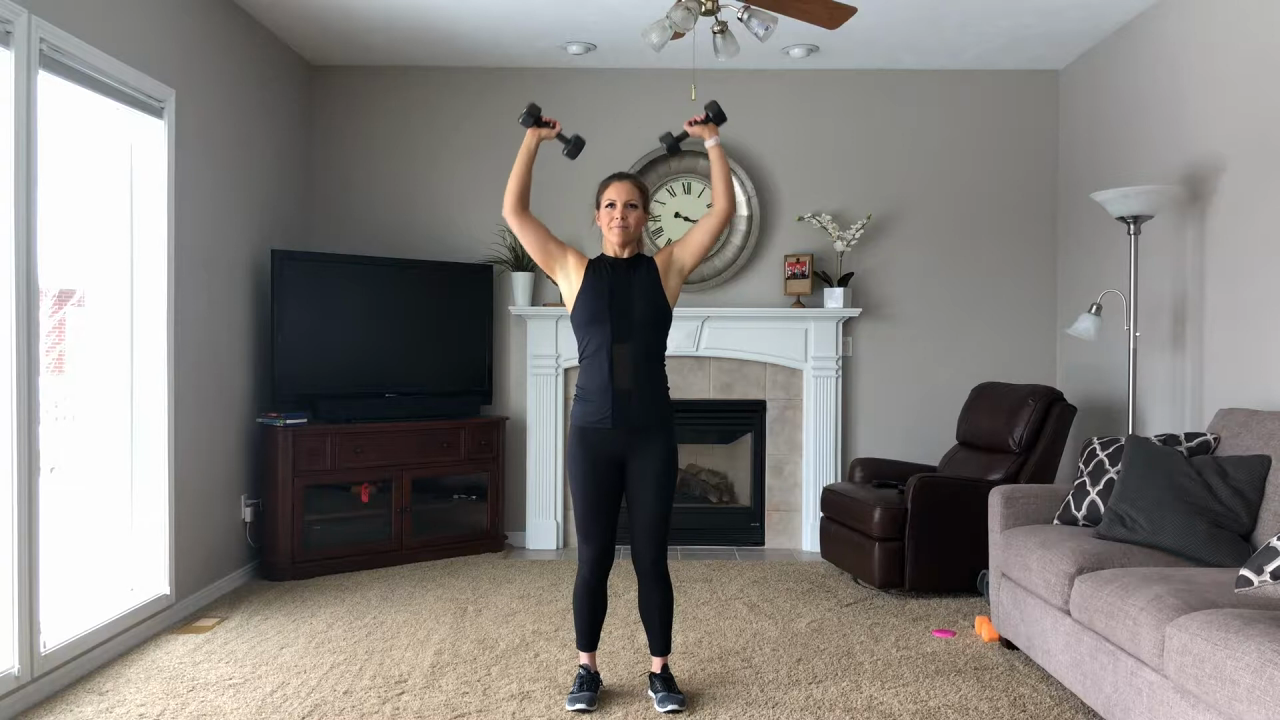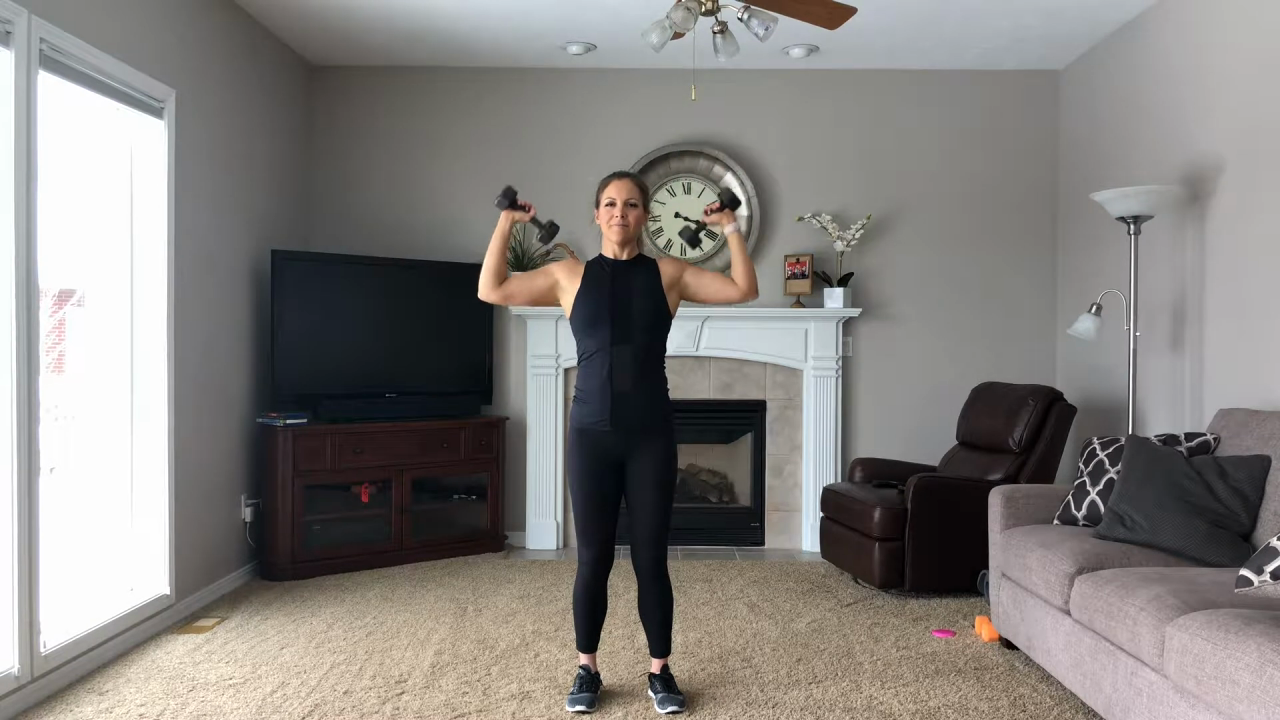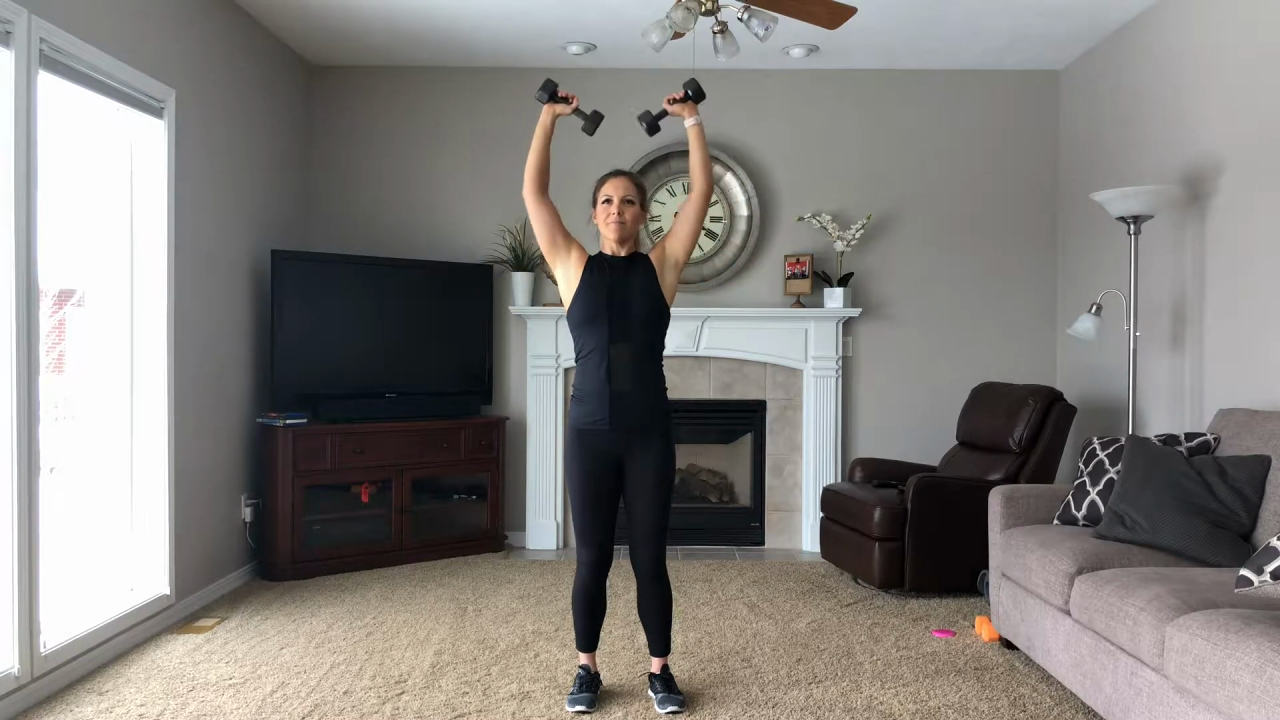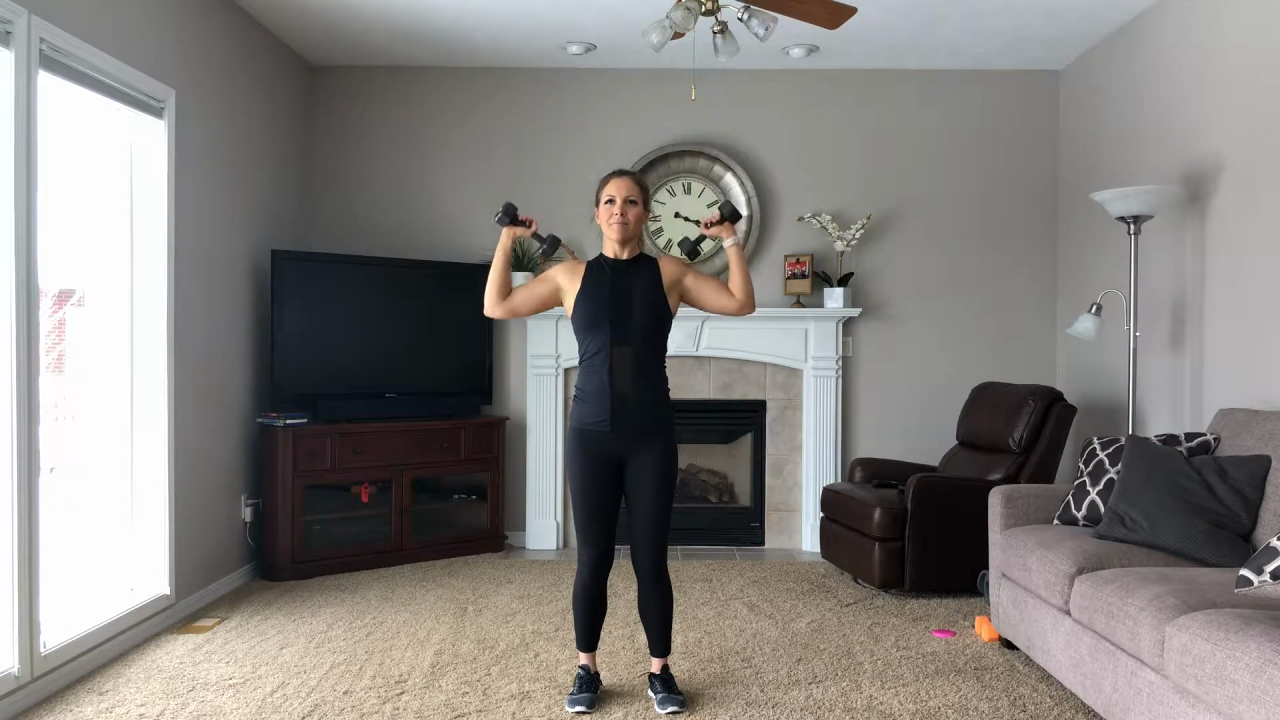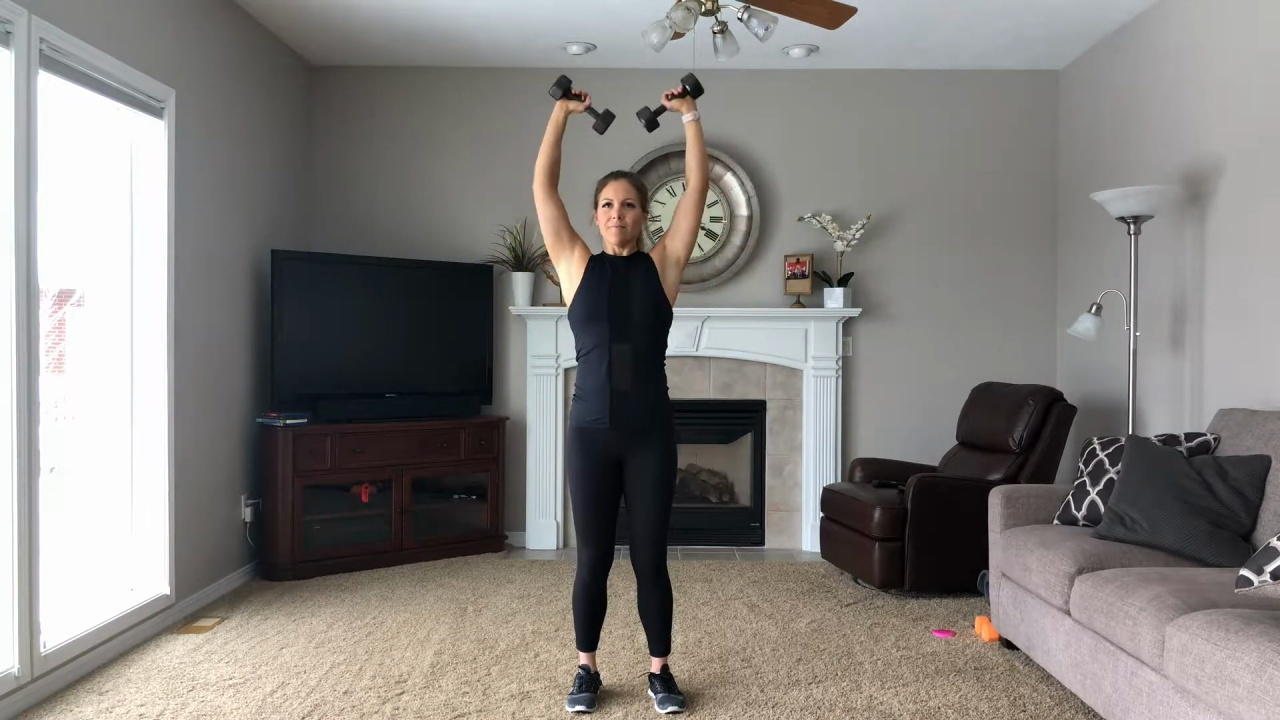
dt=1s
person 1, frame 1
left shoulder: (665, 267)
right shoulder: (574, 270)
left elbow: (723, 210)
right elbow: (513, 211)
left wrist: (711, 143)
right wrist: (532, 141)
left hip: (651, 435)
right hip: (592, 434)
left knee: (651, 558)
right knee: (593, 558)
left ankle: (660, 670)
right ankle: (586, 669)
person 1, frame 2
left shoulder: (668, 273)
right shoulder: (571, 274)
left elbow: (744, 289)
right elbow: (489, 289)
left wrist: (728, 225)
right wrist: (507, 221)
left hip: (651, 434)
right hip: (591, 432)
left knee: (651, 559)
right knee: (593, 559)
left ankle: (660, 671)
right ankle: (586, 670)
person 1, frame 3
left shoulder: (661, 265)
right shoulder: (572, 266)
left elbow: (703, 191)
right elbow: (532, 190)
left wrist: (691, 121)
right wrist: (549, 117)
left hip: (648, 436)
right hip: (589, 434)
left knee: (649, 560)
right knee: (592, 559)
right ankle: (587, 669)
person 1, frame 4
left shoulder: (669, 272)
right shoulder: (571, 274)
left elbow: (741, 302)
right elbow: (496, 306)
left wrist: (730, 239)
right wrist: (507, 240)
left hip: (651, 434)
right hip: (591, 433)
left knee: (651, 560)
right knee: (592, 559)
left ankle: (660, 670)
right ankle: (586, 670)
person 1, frame 5
left shoulder: (663, 264)
right shoulder: (576, 264)
left elbow: (698, 185)
right elbow: (542, 184)
left wrist: (688, 116)
right wrist: (561, 113)
left hip: (650, 434)
right hip: (590, 432)
left knee: (650, 558)
right knee: (593, 558)
